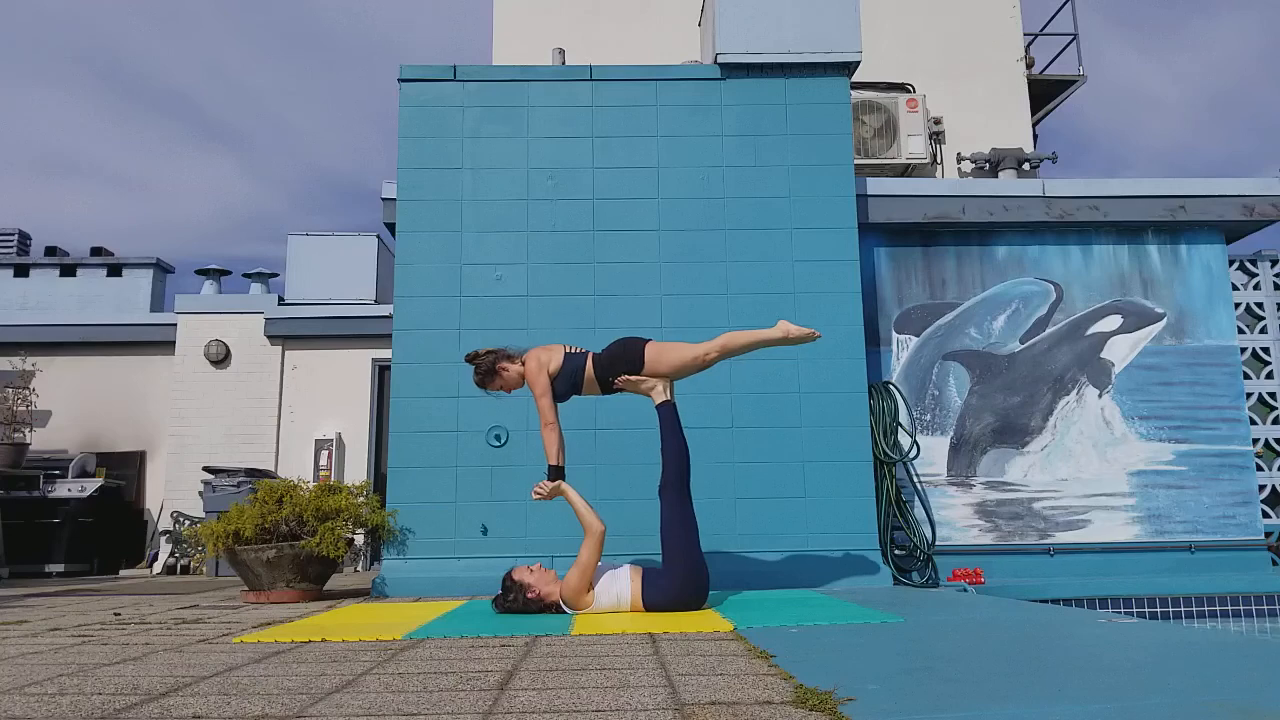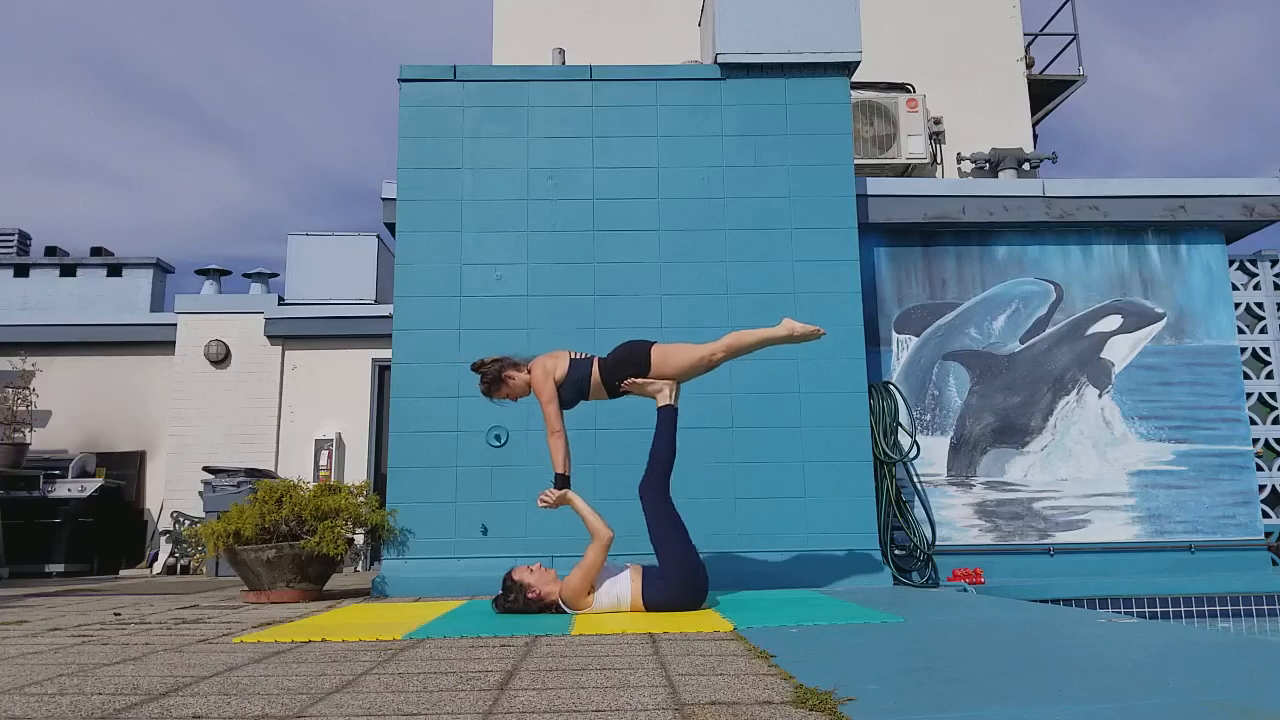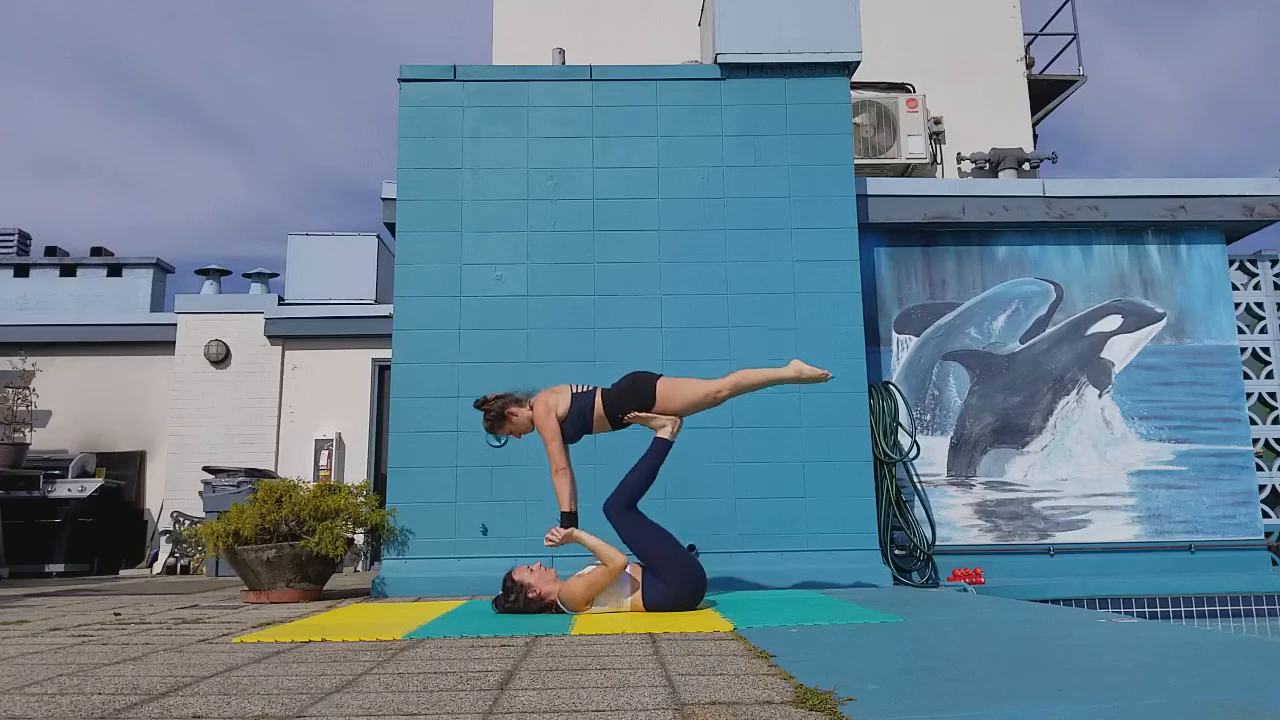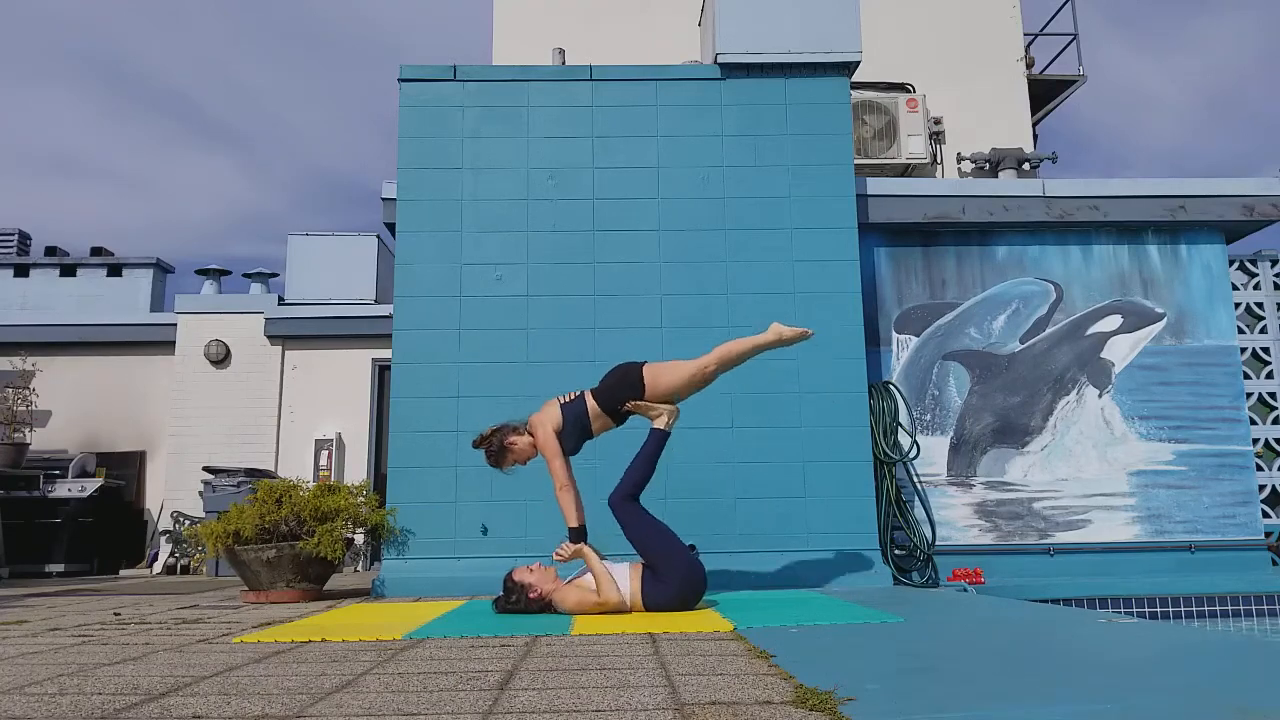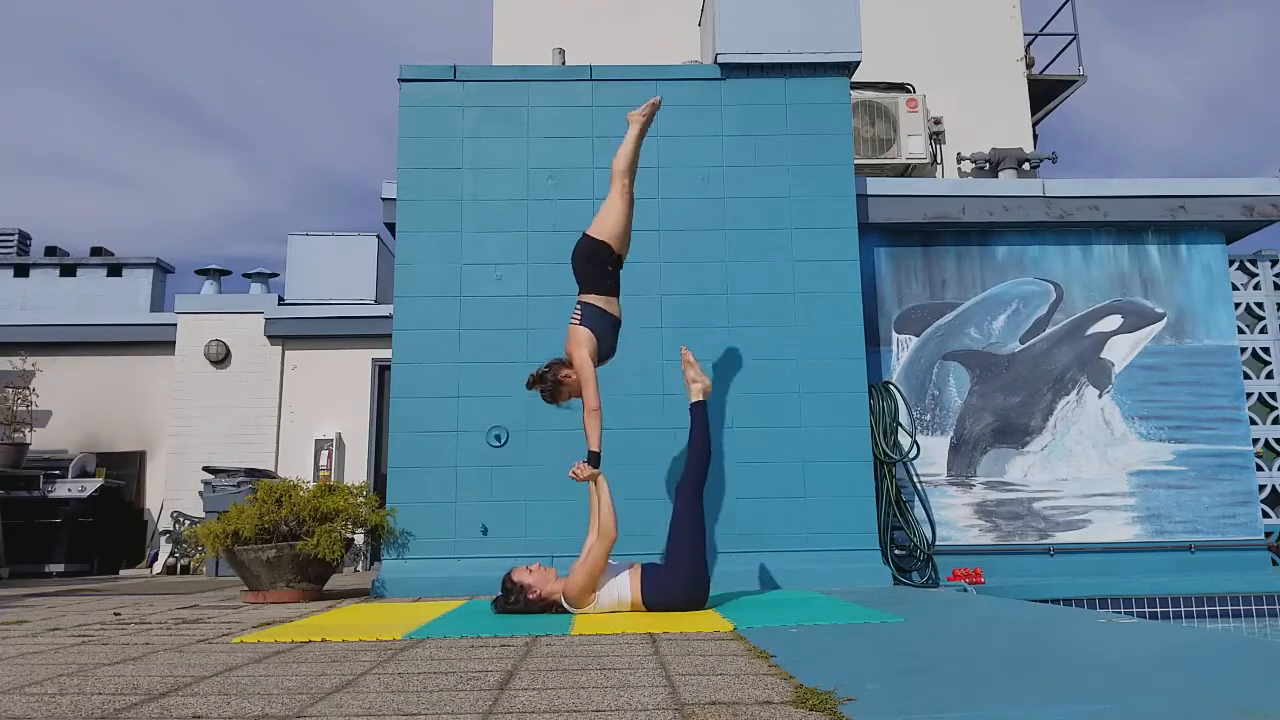
dt=0.5s
person 1, frame 1
left shoulder: (532, 365)
right shoulder: (540, 364)
left elbow: (549, 424)
right elbow: (553, 425)
left wrist: (555, 475)
right wrist: (558, 474)
left hip: (627, 363)
right hip: (623, 369)
left knee: (707, 353)
right knee: (706, 356)
left ankle: (778, 334)
right ankle: (778, 332)
person 1, frame 2
left shoulder: (539, 373)
right shoulder: (545, 372)
left elbow: (555, 432)
right elbow: (559, 433)
left wrist: (560, 483)
right wrist: (564, 482)
left hip: (632, 365)
right hip: (630, 371)
left knee: (714, 353)
right knee: (712, 357)
left ankle: (784, 331)
right ankle: (784, 331)
person 1, frame 3
left shoulder: (541, 409)
right shoulder: (550, 407)
left elbow: (560, 470)
right elbow: (565, 470)
left wrist: (568, 521)
right wrist: (571, 518)
left hip: (635, 398)
right hip: (633, 400)
left knee: (718, 390)
right knee: (718, 390)
left ankle: (790, 373)
right ankle: (790, 371)
person 1, frame 4
left shoulder: (540, 427)
right shoulder: (544, 427)
left elbow: (563, 486)
right elbow: (568, 487)
left wrist: (576, 538)
right wrist: (579, 537)
left hip: (626, 387)
right hip: (624, 393)
left knee: (705, 368)
right knee: (704, 370)
left ankle: (771, 337)
right ankle: (771, 336)
person 1, frame 5
left shoulder: (580, 355)
right shoulder: (580, 357)
left elbow: (593, 408)
right elbow: (592, 408)
left wrist: (593, 457)
right wrist: (593, 457)
left hip: (597, 260)
right hip: (597, 263)
left knee: (621, 187)
right knee: (621, 188)
left ankle: (639, 124)
person 2, frame 1
left shoulder: (569, 596)
right shoulder: (571, 593)
right elbow: (596, 531)
right wrist: (565, 490)
left hip: (678, 587)
right hip: (682, 589)
right knee: (673, 490)
right ankle: (661, 399)
person 2, frame 2
left shoulder: (572, 592)
right shoulder: (571, 593)
right elbow: (604, 536)
right wrist: (570, 497)
left hip: (677, 586)
right hip: (681, 587)
right knee: (653, 489)
right ankle: (665, 403)
person 2, frame 3
left shoulder: (572, 588)
right shoulder: (571, 593)
right elbow: (618, 561)
right wrist: (575, 534)
left hip: (678, 586)
right hip: (680, 586)
left knee: (618, 508)
right knee: (617, 507)
left ankle: (664, 434)
right ankle: (664, 435)
person 2, frame 4
left shoulder: (568, 590)
right shoulder: (565, 599)
right elbow: (613, 598)
left wrist: (582, 551)
right wrist: (585, 551)
left hip: (677, 583)
right hip: (679, 584)
left knee: (620, 501)
right knee: (622, 501)
left ankle: (660, 425)
right ankle: (660, 425)
person 2, frame 5
left shoulder: (574, 584)
right shoulder: (574, 592)
left elbow: (596, 532)
right elbow: (607, 535)
left wrist: (593, 482)
right wrist: (598, 480)
left hip: (678, 588)
right hip: (681, 589)
right knee: (688, 491)
right ankle: (696, 396)
